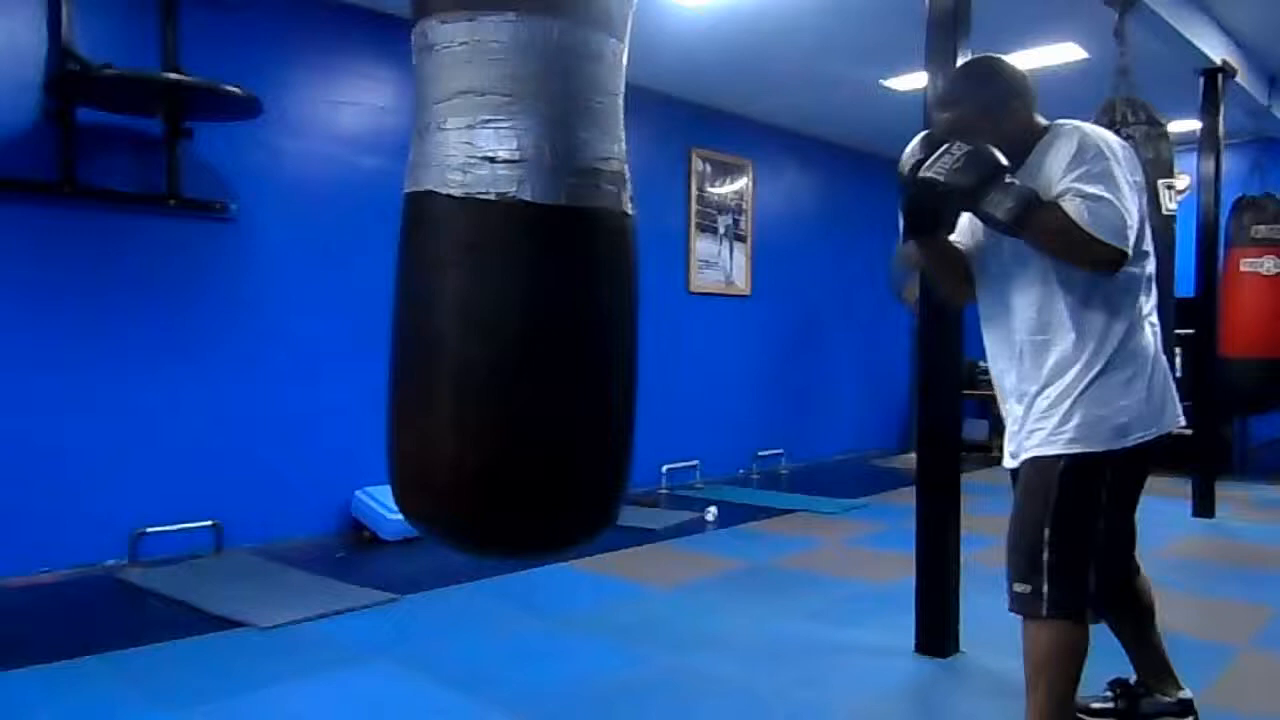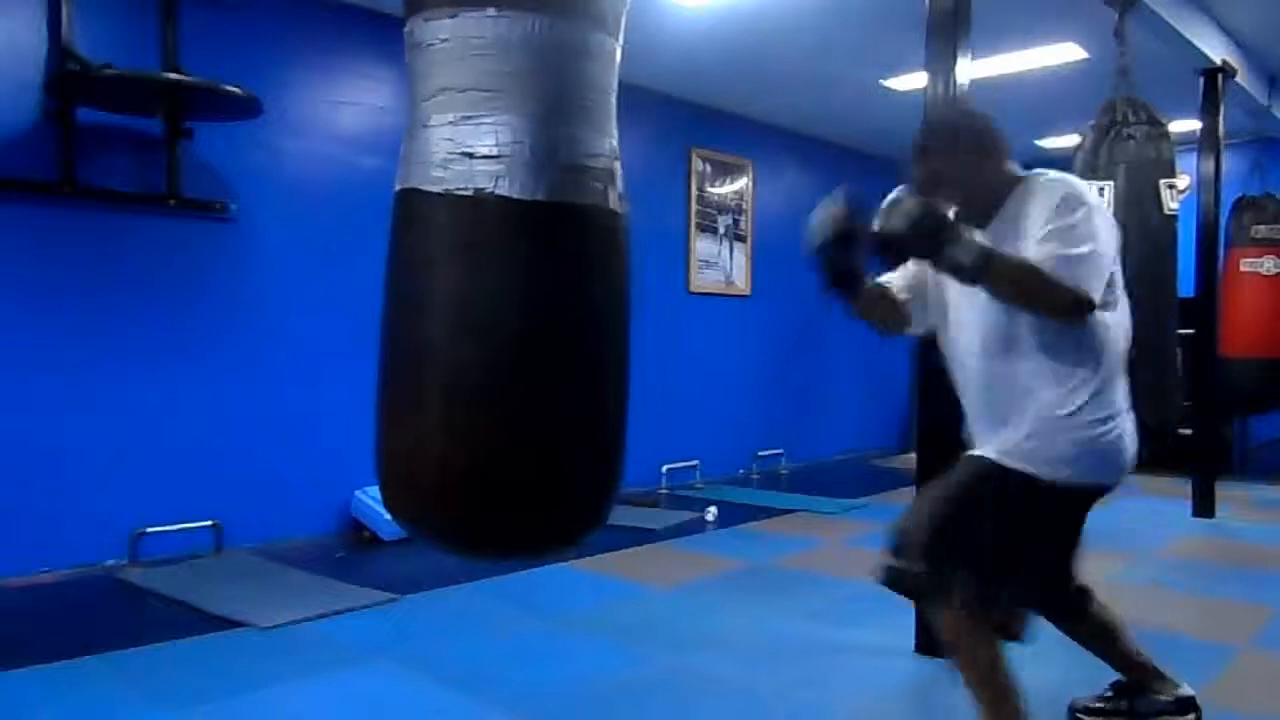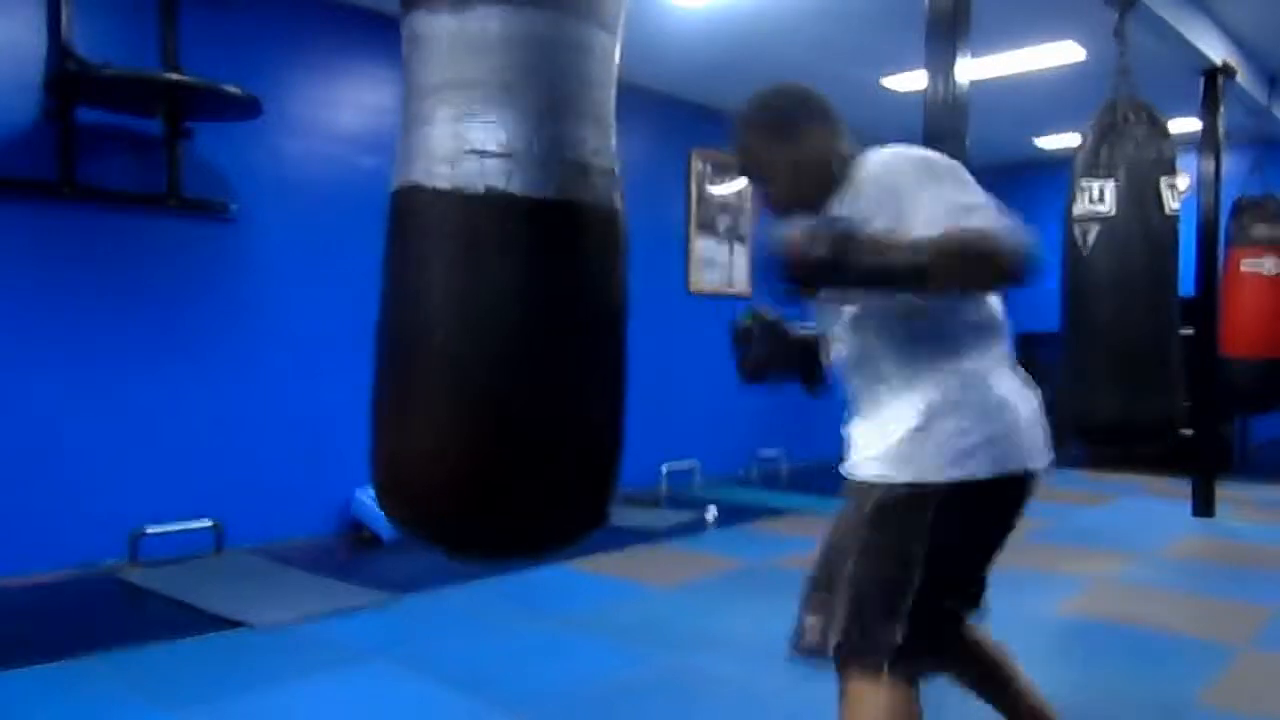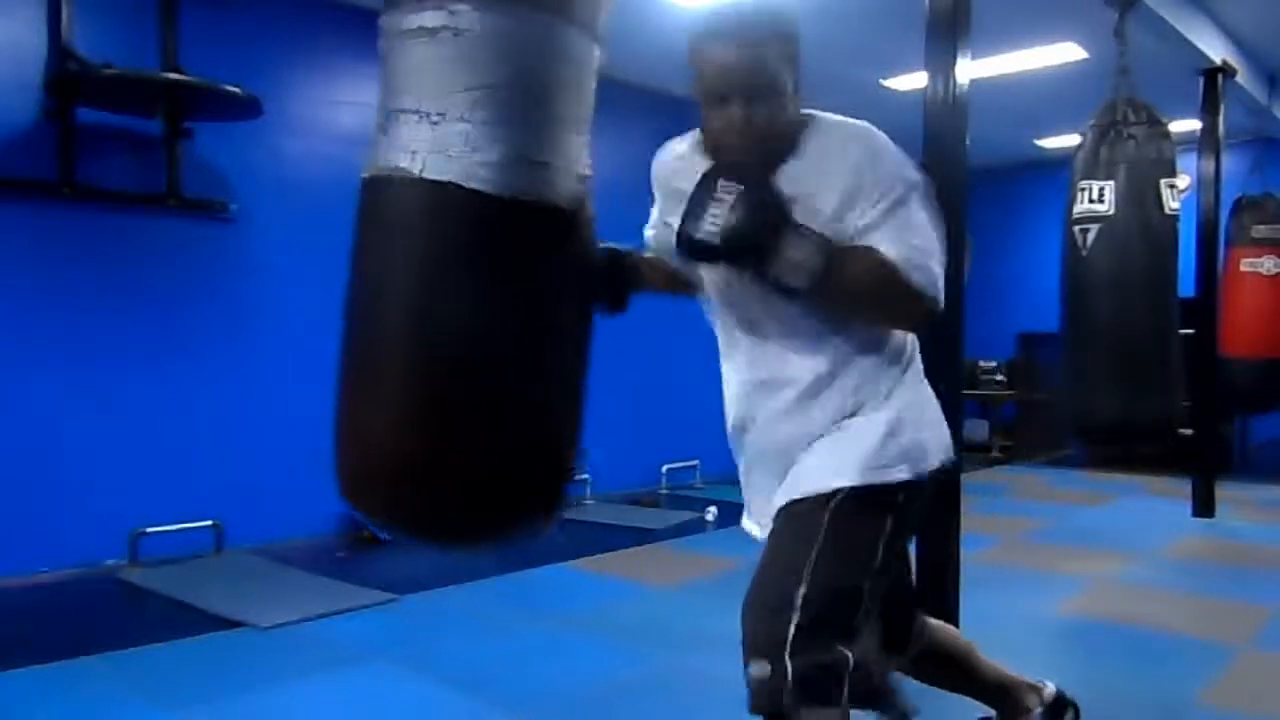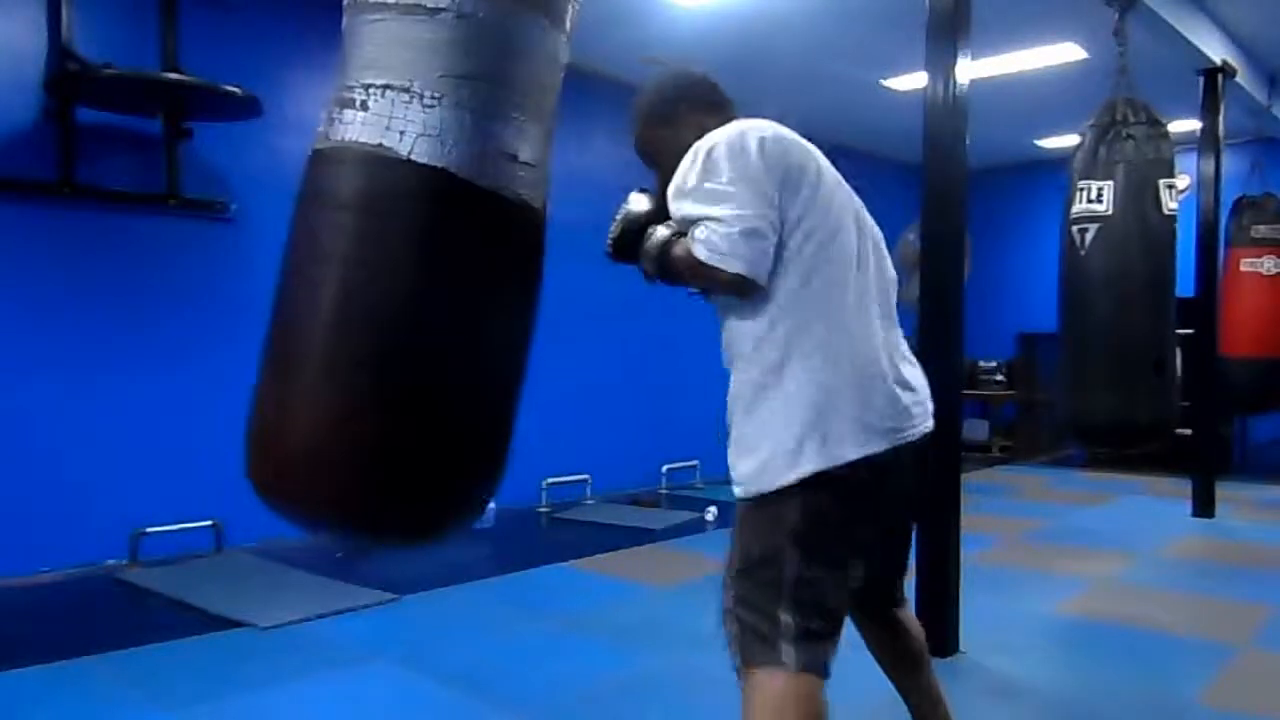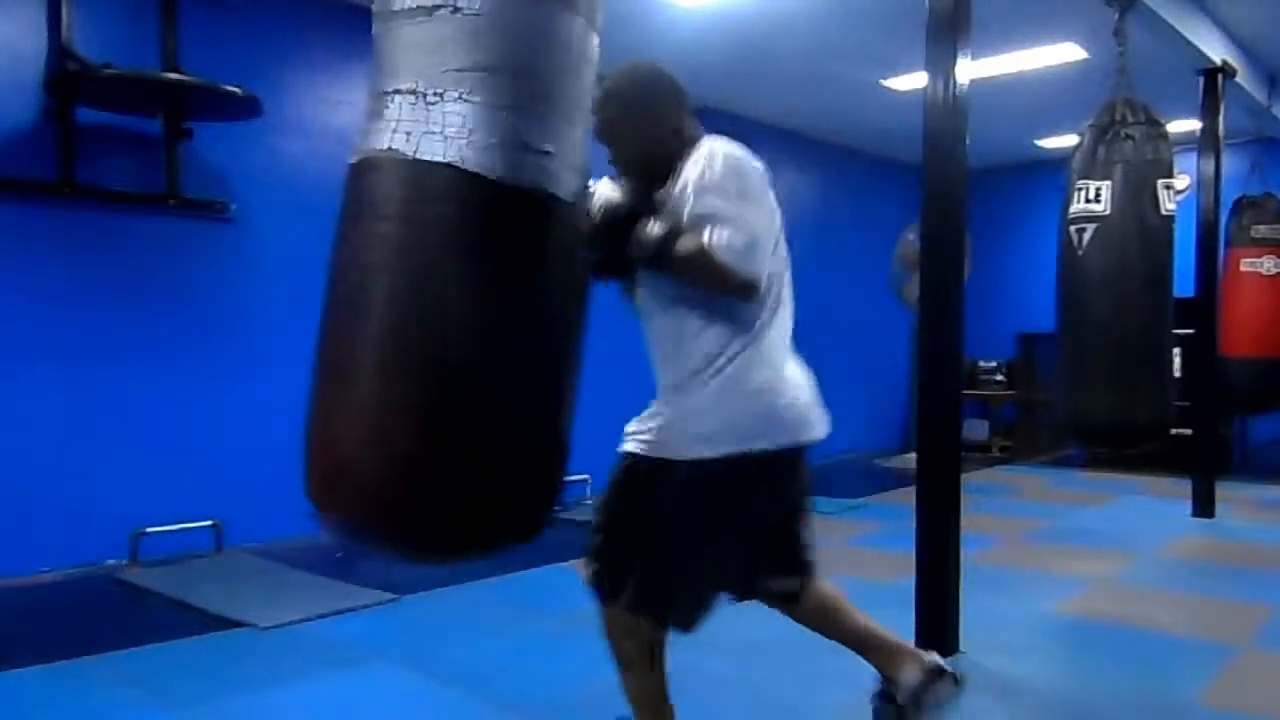
dt=0.3s
person 1, frame 1
left shoulder: (1087, 148)
right shoulder: (985, 171)
left elbow: (1105, 248)
right elbow: (960, 287)
left wrist: (996, 196)
right wrist: (926, 224)
left hip: (1091, 406)
right hip: (1054, 409)
left knee: (1052, 579)
right knee: (1101, 563)
person 1, frame 2
left shoulder: (1061, 199)
right shoulder: (959, 220)
left elbow: (1071, 298)
right elbow: (893, 315)
left wrist: (957, 248)
right wrist: (845, 274)
left hip: (1057, 440)
right hip: (1027, 442)
left knee: (930, 563)
right knee: (1040, 585)
person 1, frame 3
left shoulder: (902, 174)
right shoulder: (819, 227)
left elbow: (1004, 258)
left wrist: (859, 258)
left hip: (947, 449)
right hip: (916, 449)
left knee: (870, 651)
right knee: (923, 621)
person 1, frame 4
left shoulder: (860, 155)
right shoulder: (678, 166)
left elbow: (913, 303)
right elbow: (684, 270)
left wrist: (786, 246)
right wrist: (623, 271)
left hip: (861, 446)
right hip: (793, 452)
left knee: (792, 652)
right knee: (884, 632)
person 1, frame 5
left shoulder: (728, 148)
right shoulder: (785, 156)
left elbow: (733, 270)
left wrist: (656, 240)
right wrist: (672, 244)
left hip: (814, 430)
right hip: (882, 415)
left knee: (768, 637)
right knee: (872, 594)
person 1, frame 6
left shoulder: (719, 166)
right shoulder: (675, 186)
left elbow: (738, 274)
right elbow: (660, 288)
left wrist: (642, 233)
right wrist: (627, 240)
left hip: (719, 425)
right hip: (769, 422)
left knee: (625, 573)
right knee: (783, 578)
